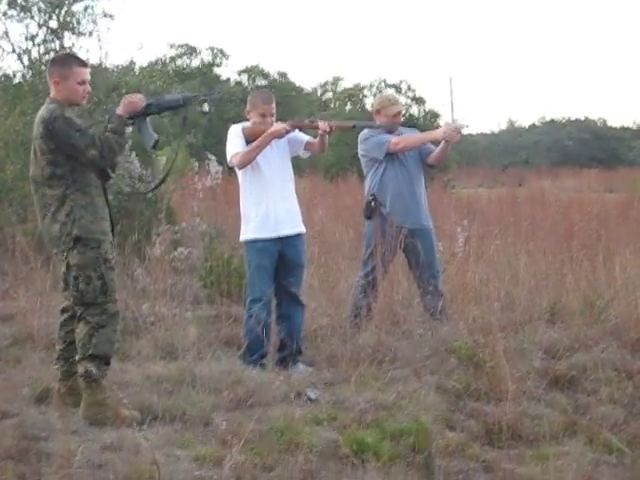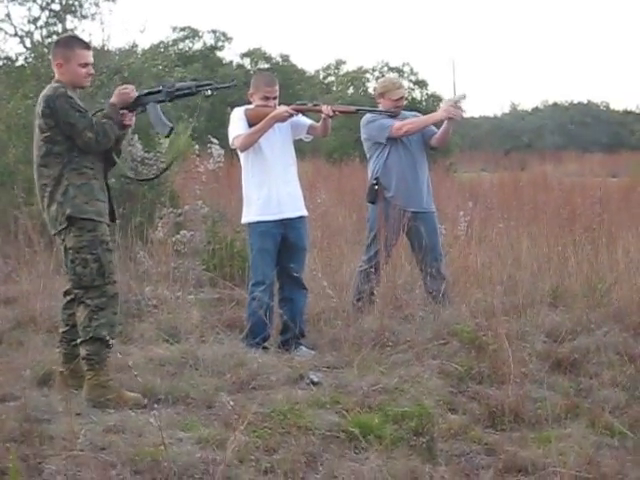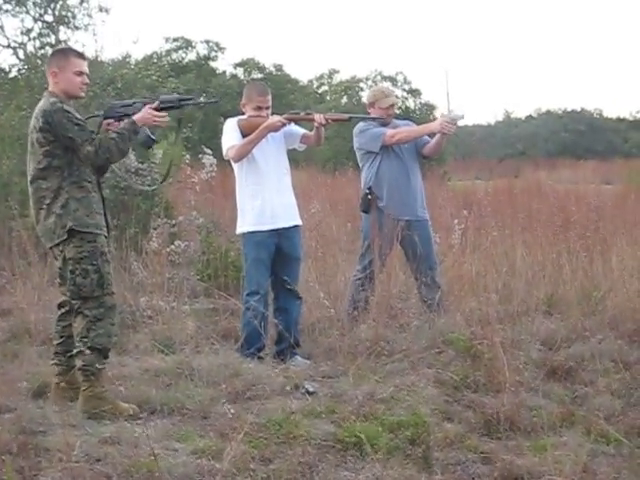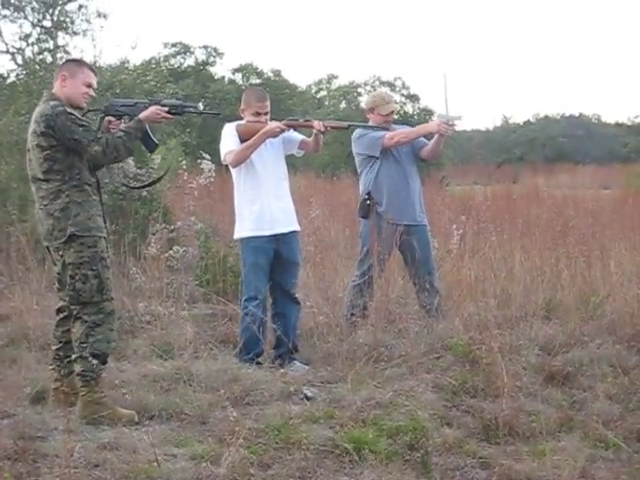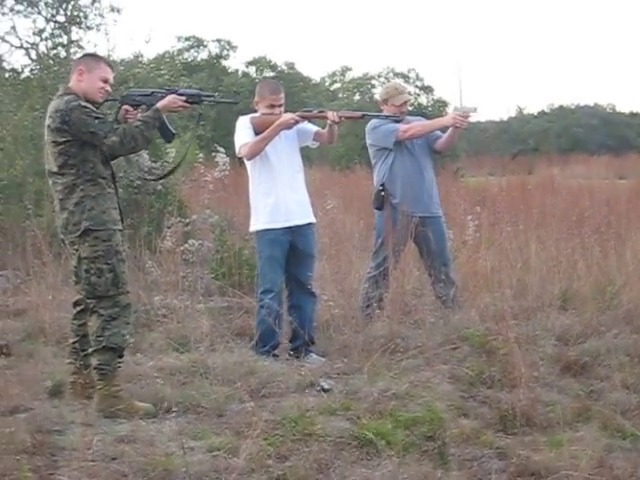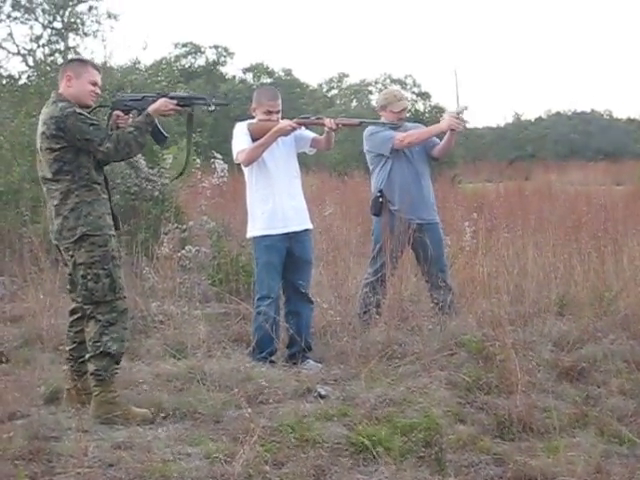
dt=0.3s
person 1, frame 1
left shoulder: (55, 118)
right shoulder: (57, 117)
left elbow: (93, 167)
right elbow: (102, 155)
left wrist: (115, 127)
right wrist: (121, 116)
left hip: (73, 228)
right hip: (82, 228)
left knee: (78, 307)
right knee: (100, 309)
left ankle: (67, 386)
right ankle: (94, 398)
person 1, frame 2
left shoulder: (62, 100)
right shoulder: (57, 97)
left elbow: (98, 158)
right elbow: (94, 139)
left wrist: (119, 128)
right wrist: (114, 106)
left hip: (78, 209)
right hip: (80, 211)
left knee: (81, 291)
right knee: (100, 293)
left ankle: (71, 368)
right ankle: (97, 382)
person 1, frame 3
left shoulder: (52, 112)
right shoulder: (55, 111)
left elbow: (88, 166)
right elbow: (97, 153)
left wrist: (109, 136)
right wrist: (134, 124)
left hip: (65, 223)
right hip: (77, 223)
left knee: (74, 302)
right knee: (98, 303)
left ankle: (65, 380)
right ankle: (93, 394)
person 1, frame 4
left shoulder: (47, 114)
right shoulder: (58, 114)
left elbow: (86, 159)
right elbow: (103, 152)
left wrist: (106, 133)
right wrist: (140, 121)
left hip: (63, 227)
right hip: (78, 226)
left knee: (73, 306)
right knee: (97, 308)
left ankle: (64, 385)
right ankle: (91, 399)
person 1, frame 5
left shoulder: (64, 108)
right shoulder: (73, 109)
left elbow: (103, 149)
right elbow: (119, 143)
left wrist: (124, 124)
right wrist: (157, 111)
left hip: (81, 220)
right hip: (93, 220)
left knee: (89, 300)
right knee: (112, 302)
left ankle: (81, 378)
right ankle: (107, 392)
person 1, frame 6
left shoulder: (54, 114)
right shoulder: (67, 115)
left elbow: (95, 157)
right elbow: (115, 149)
left wrist: (117, 129)
right wrist: (149, 115)
left hip: (72, 227)
right hip: (87, 226)
left knee: (85, 306)
right knee: (109, 308)
left ankle: (78, 385)
right ankle: (105, 399)
person 2, frame 1
left shoulder: (285, 133)
right shoulder: (238, 132)
left elbow: (317, 148)
right elbow: (239, 161)
left wrist: (323, 134)
right wrist: (269, 135)
left hip: (292, 229)
right hip: (259, 232)
left knee: (292, 297)
right knee: (259, 300)
left ankle: (290, 357)
right ankle: (253, 361)
person 2, frame 2
left shoulder: (287, 115)
right shoulder: (240, 115)
left elbow: (320, 133)
right elbow: (241, 144)
left wrist: (326, 118)
right wrist: (271, 119)
left hip: (294, 211)
right hip: (261, 214)
left knee: (294, 280)
right knee: (262, 282)
left ankle: (292, 340)
right ankle: (255, 344)
person 2, frame 3
left shoulder: (280, 126)
right shoulder: (234, 125)
left elbow: (313, 142)
right elbow: (234, 155)
left wrist: (319, 127)
right wrist: (264, 129)
left hip: (288, 221)
right hip: (256, 224)
left knee: (289, 290)
right knee: (256, 292)
left ankle: (286, 350)
right ankle: (251, 354)
person 2, frame 4
left shoulder: (279, 131)
right shoulder: (232, 130)
left elbow: (311, 148)
right elbow: (233, 159)
left wrist: (317, 134)
right wrist: (263, 134)
left hip: (286, 226)
right hip: (254, 229)
left knee: (288, 295)
right knee: (255, 297)
left ankle: (285, 354)
right ankle: (249, 359)
person 2, frame 5
left shoulder: (293, 123)
right shoulder: (246, 123)
left elbow: (326, 139)
right elbow: (247, 153)
left wrist: (332, 125)
right wrist: (277, 126)
left hip: (302, 218)
right hip: (269, 222)
left knee: (304, 287)
right knee: (270, 290)
left ankle: (301, 347)
right ankle: (265, 351)
person 2, frame 6
left shoulder: (291, 129)
right shoulder: (244, 129)
left elbow: (323, 146)
right elbow: (244, 158)
left wrist: (329, 131)
right wrist: (274, 132)
left hip: (299, 225)
right hip: (266, 228)
left knee: (300, 293)
right knee: (267, 296)
left ankle: (299, 353)
right ankle: (262, 358)
person 3, frame 1
left shoulder: (413, 134)
right shoulder: (368, 137)
left elbow: (433, 159)
right elbow: (398, 145)
left wrist: (446, 142)
right wrist: (436, 134)
left hip: (418, 218)
right hip: (384, 218)
left knee: (429, 274)
right knee: (371, 274)
left ankle: (441, 323)
right ankle: (357, 323)
person 3, frame 2
left shoulder: (415, 118)
right shoulder: (370, 122)
left elbow: (437, 141)
right elbow: (400, 130)
left wrist: (449, 121)
right wrist: (438, 115)
left hip: (421, 202)
right hip: (387, 202)
left knee: (432, 258)
right knee: (374, 258)
left ankle: (443, 306)
right ankle: (359, 308)
person 3, frame 3
left shoulder: (407, 126)
right shoulder: (363, 130)
left elbow: (429, 150)
right elbow: (393, 137)
left wrist: (441, 133)
right wrist: (431, 126)
left hip: (414, 211)
right hip: (381, 211)
left knee: (427, 267)
right knee: (368, 267)
left ankle: (437, 315)
right ankle: (354, 316)
person 3, frame 4
left shoulder: (406, 131)
right shoulder: (362, 136)
left elbow: (427, 154)
right elbow: (392, 140)
left wrist: (439, 136)
right wrist: (429, 127)
left hip: (413, 215)
right hip: (379, 217)
left knee: (425, 272)
right knee: (366, 272)
left ankle: (436, 320)
right ankle: (353, 322)
person 3, frame 5
left shoulder: (420, 122)
right shoulder: (376, 127)
left elbow: (441, 145)
right elbow: (406, 133)
left wrist: (454, 128)
right wrist: (444, 120)
left hip: (428, 206)
right hip: (394, 208)
left knee: (441, 263)
right knee: (381, 264)
right ankle: (369, 314)
person 3, frame 6
left shoulder: (418, 130)
right shoulder: (373, 134)
left elbow: (438, 152)
right elbow: (402, 141)
left wrist: (451, 132)
right wrist: (440, 126)
left hip: (425, 213)
right hip: (391, 214)
left knee: (438, 269)
right knee: (379, 270)
left ankle: (450, 318)
right ankle: (365, 320)
